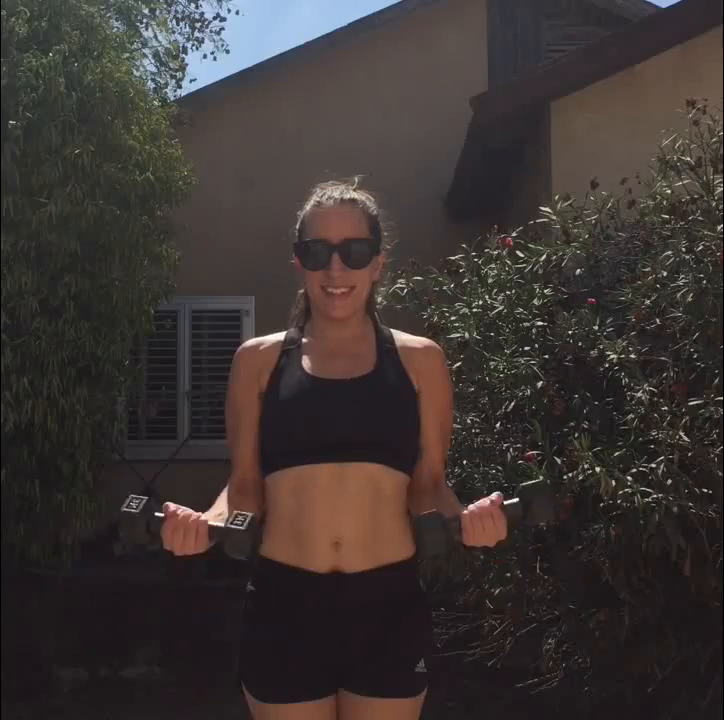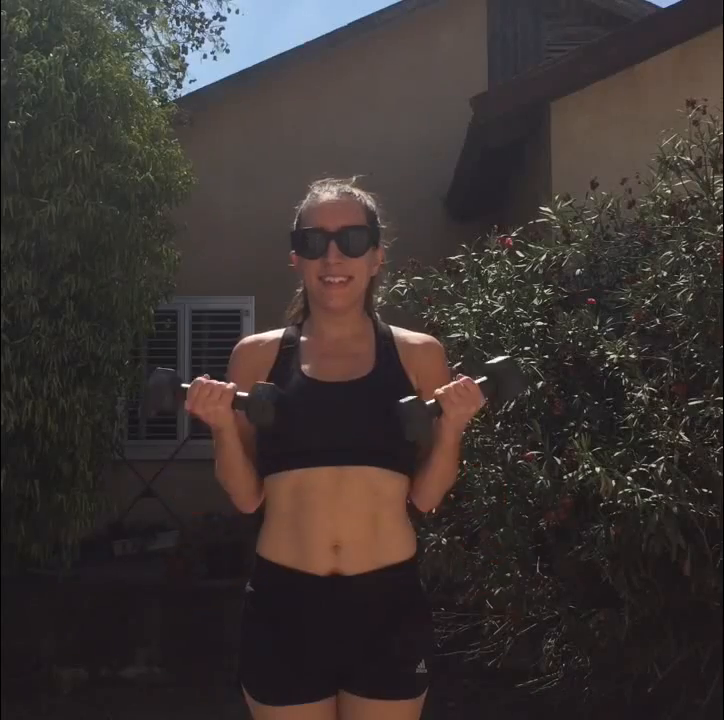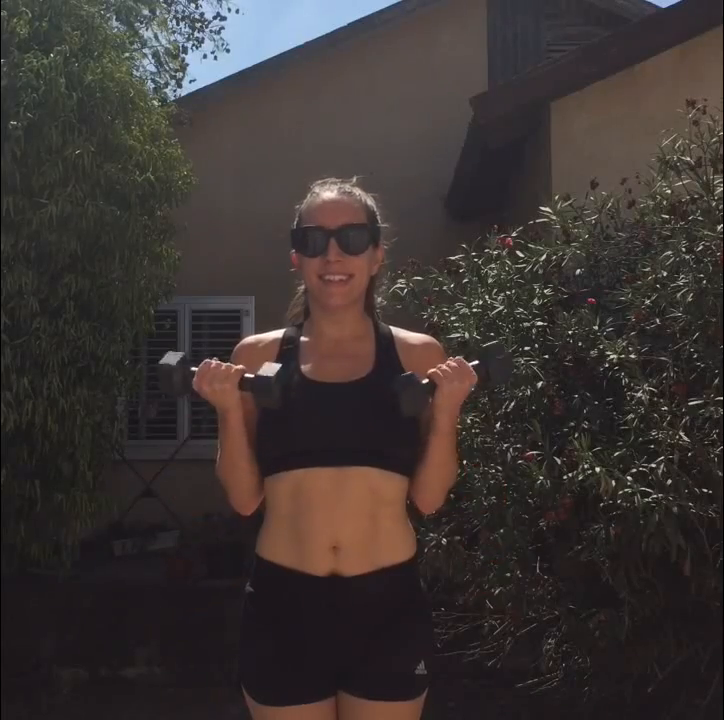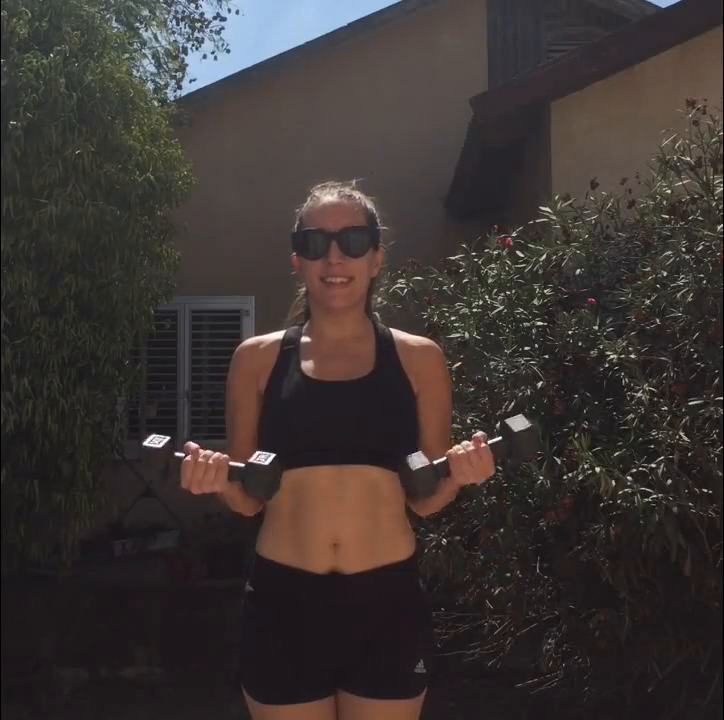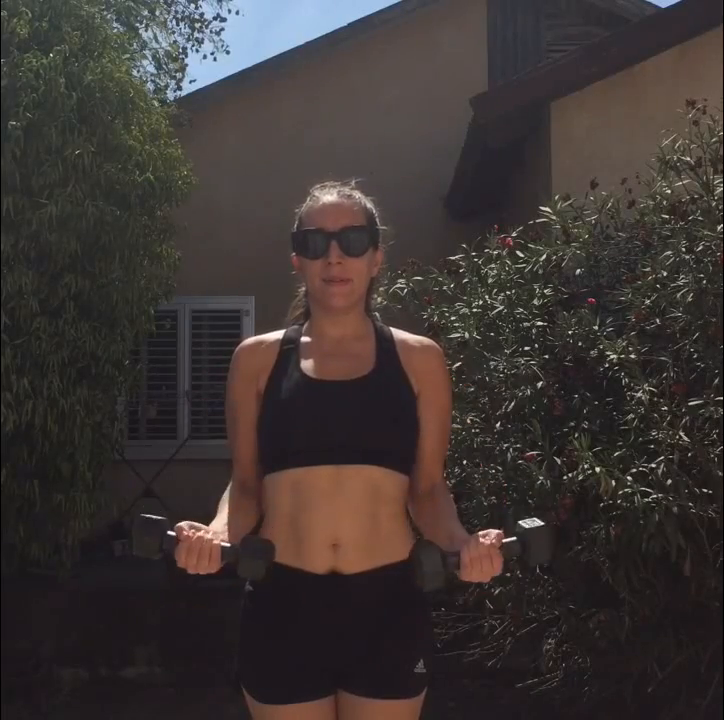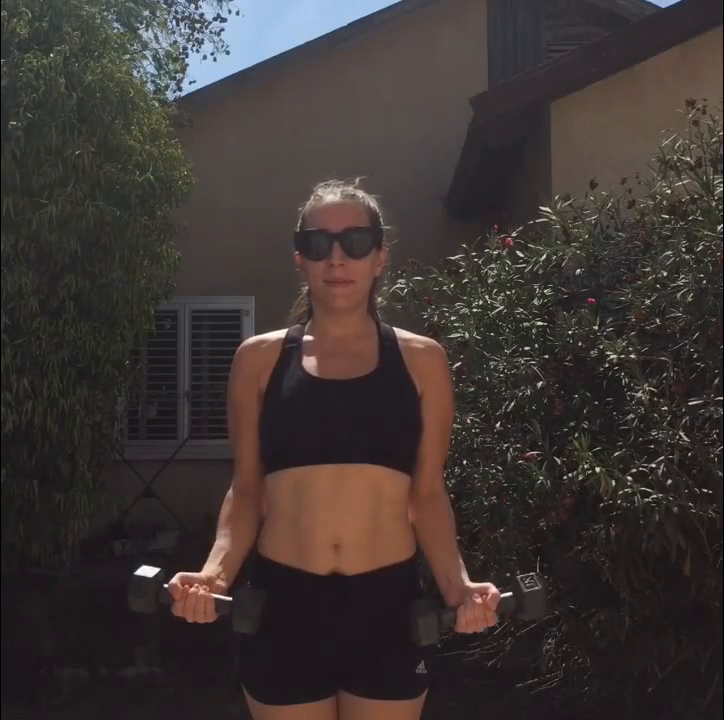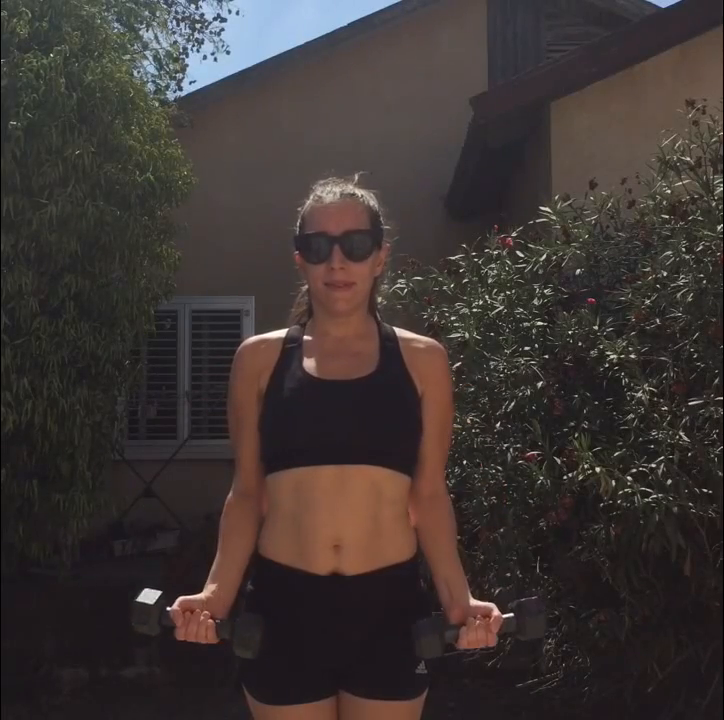
dt=0.2s
person 1, frame 1
left shoulder: (419, 359)
right shoulder: (259, 360)
left elbow: (428, 487)
right elbow: (246, 488)
left wrist: (463, 520)
right wrist: (210, 525)
left hip: (389, 602)
right hip: (285, 601)
person 1, frame 2
left shoulder: (418, 355)
right shoulder: (258, 356)
left elbow: (426, 494)
right elbow: (247, 496)
left wrist: (452, 424)
right wrist: (221, 424)
left hip: (389, 604)
right hip: (284, 603)
person 1, frame 3
left shoulder: (418, 355)
right shoulder: (258, 356)
left elbow: (428, 497)
right elbow: (244, 497)
left wrist: (446, 412)
right wrist: (228, 410)
left hip: (388, 604)
right hip: (284, 604)
person 1, frame 4
left shoulder: (417, 358)
right shoulder: (258, 358)
left elbow: (423, 499)
right elbow: (249, 499)
left wrist: (456, 472)
right wrist: (219, 475)
left hip: (388, 602)
right hip: (284, 602)
person 1, frame 5
left shoulder: (418, 359)
right shoulder: (258, 358)
left elbow: (427, 488)
right elbow: (246, 485)
left wrist: (463, 541)
right wrist: (217, 534)
left hip: (387, 604)
right hip: (284, 603)
person 1, frame 6
left shoulder: (421, 359)
right shoulder: (260, 358)
left elbow: (428, 492)
right elbow: (246, 488)
left wrist: (458, 584)
right wrist: (215, 571)
left hip: (388, 605)
right hip: (285, 604)
person 1, frame 7
left shoulder: (422, 359)
right shoulder: (260, 358)
left elbow: (429, 493)
right elbow: (247, 491)
left wrist: (457, 597)
right wrist: (217, 591)
left hip: (389, 604)
right hip: (285, 604)
